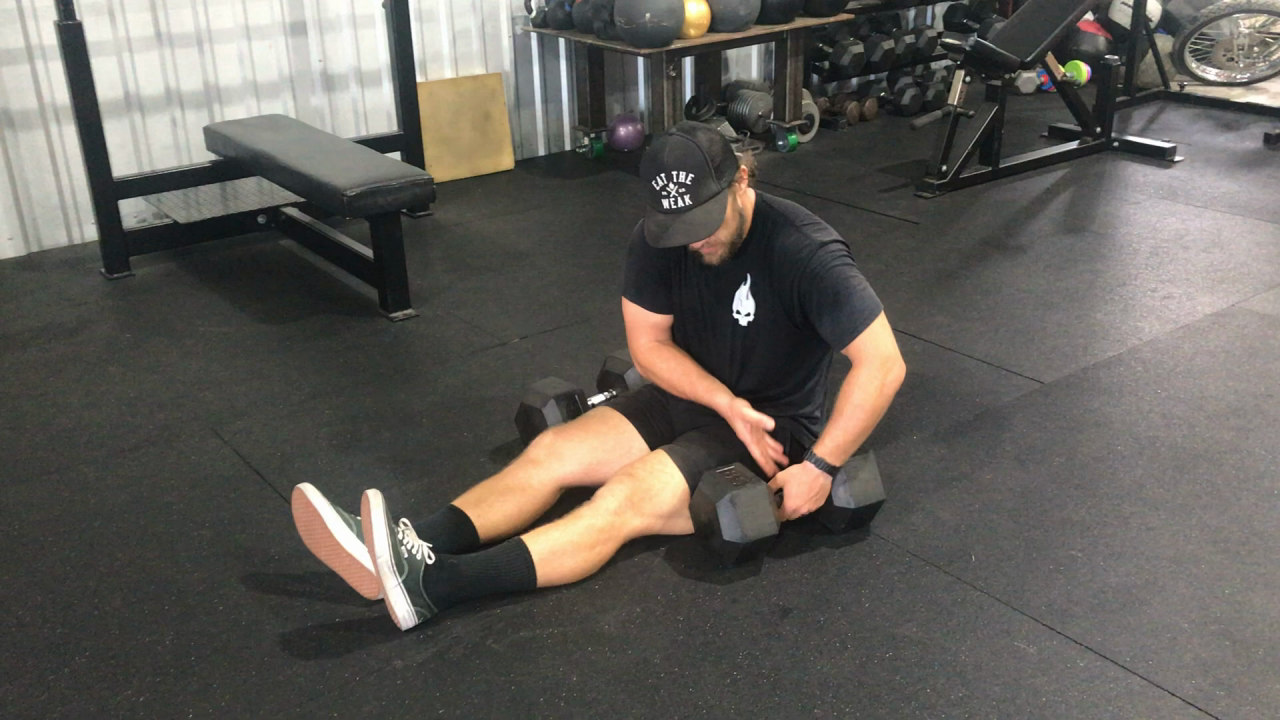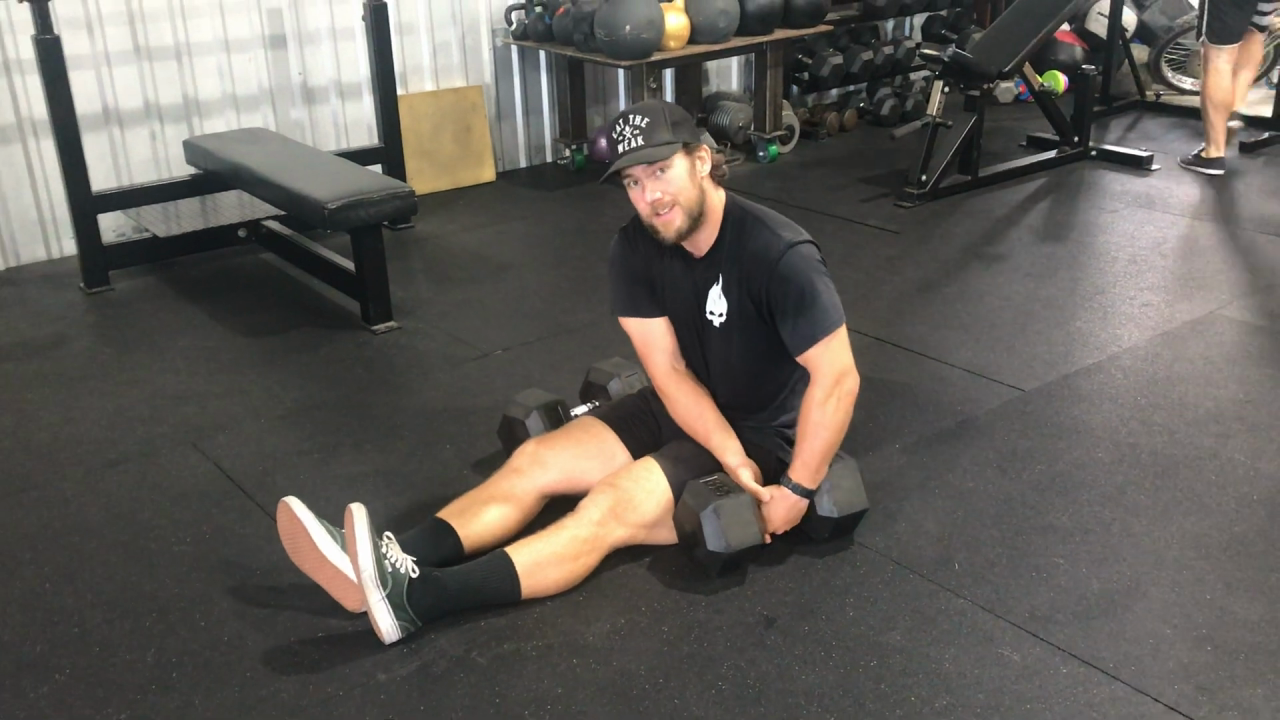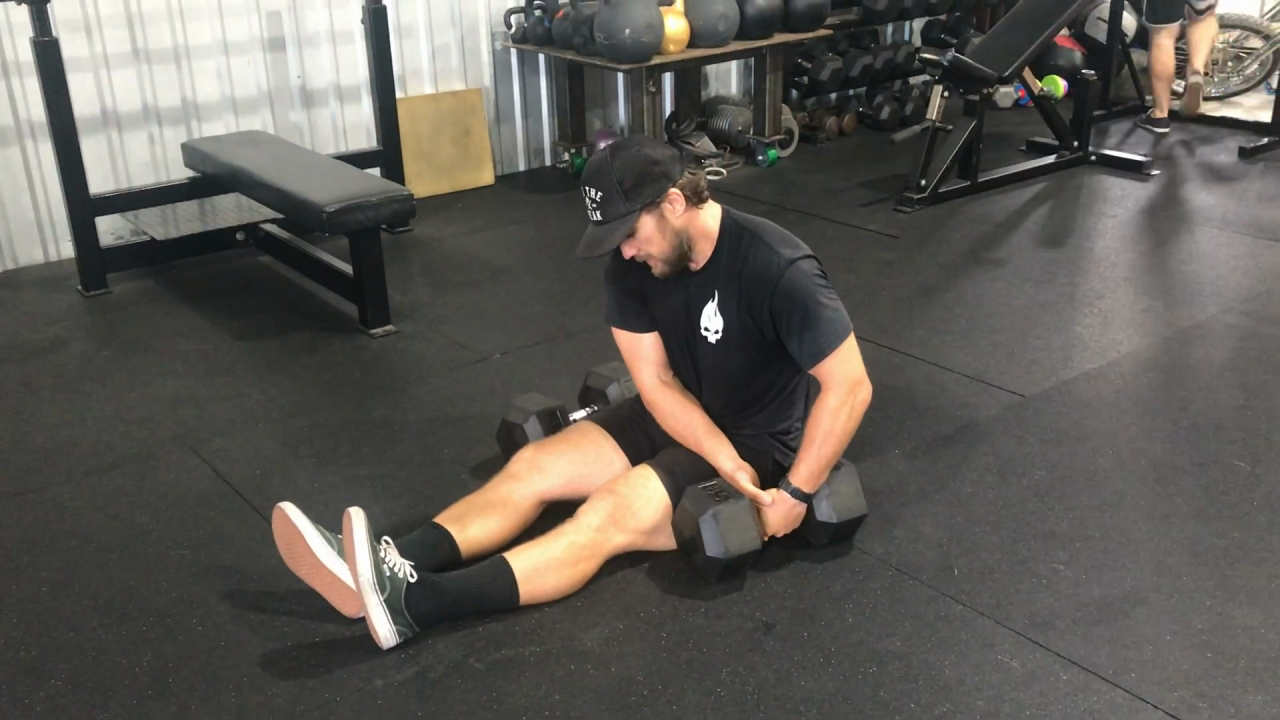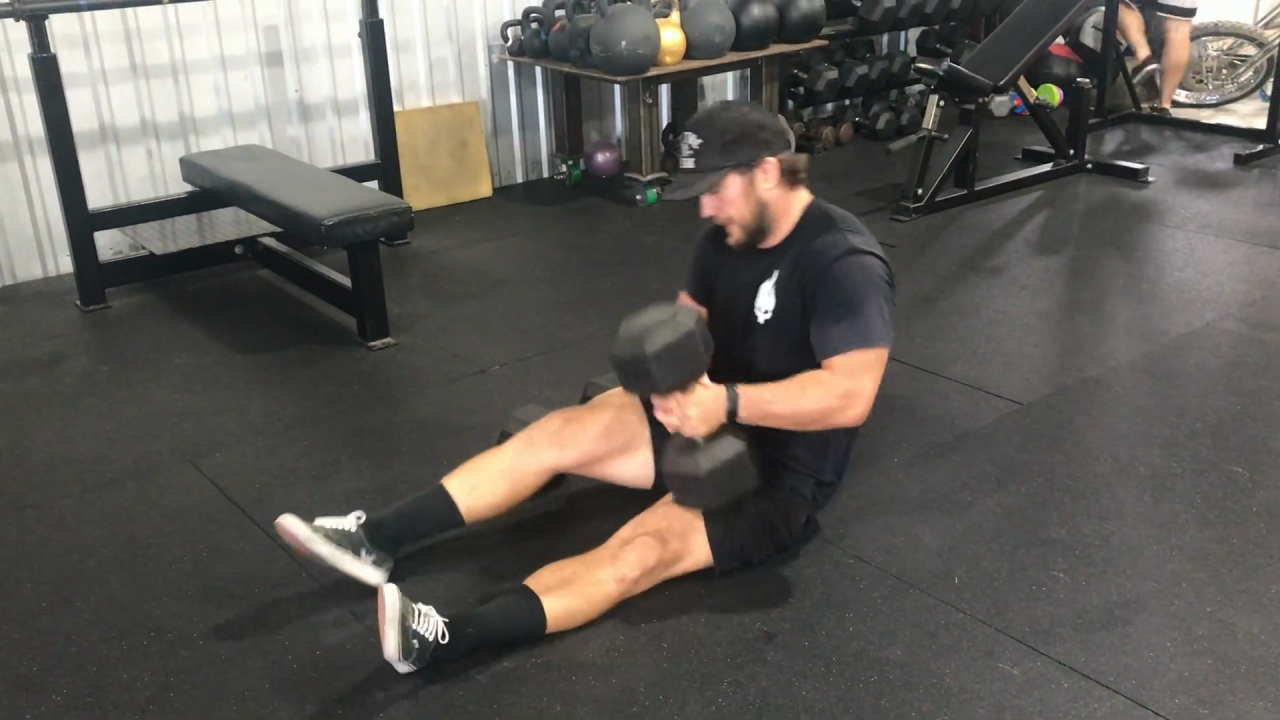
dt=1s
person 1, frame 1
left shoulder: (806, 252)
right shoulder: (658, 240)
left elbow: (882, 365)
right elbow: (648, 344)
left wrist: (819, 467)
right wrist: (733, 407)
left hip: (776, 427)
right hip: (692, 398)
left knee: (628, 499)
right knee: (550, 452)
left ankle: (431, 585)
right ankle: (405, 555)
person 1, frame 2
left shoulder: (778, 254)
right shoulder: (634, 250)
left elbow: (836, 379)
right elbow: (670, 372)
left wrist: (796, 491)
right wrist: (733, 462)
left hip: (760, 435)
right hip: (678, 409)
left knee: (611, 509)
right knee: (535, 460)
left ankle: (414, 599)
right ankle: (391, 564)
person 1, frame 3
left shoulder: (777, 269)
right shoulder: (633, 264)
left elbow: (849, 386)
right elbow: (657, 383)
left wrist: (794, 494)
right wrist: (726, 464)
left hip: (757, 441)
right hip: (678, 418)
left knee: (611, 514)
right knee: (533, 465)
left ankle: (412, 603)
right ankle: (387, 571)
person 1, frame 4
left shoulder: (845, 263)
right shoulder: (731, 235)
left elbow: (848, 399)
left wrist: (725, 401)
right wrist: (687, 387)
left hip: (785, 473)
right hip: (718, 427)
left knee: (642, 549)
right knee: (558, 433)
left ankle: (441, 638)
right ankle: (375, 540)
